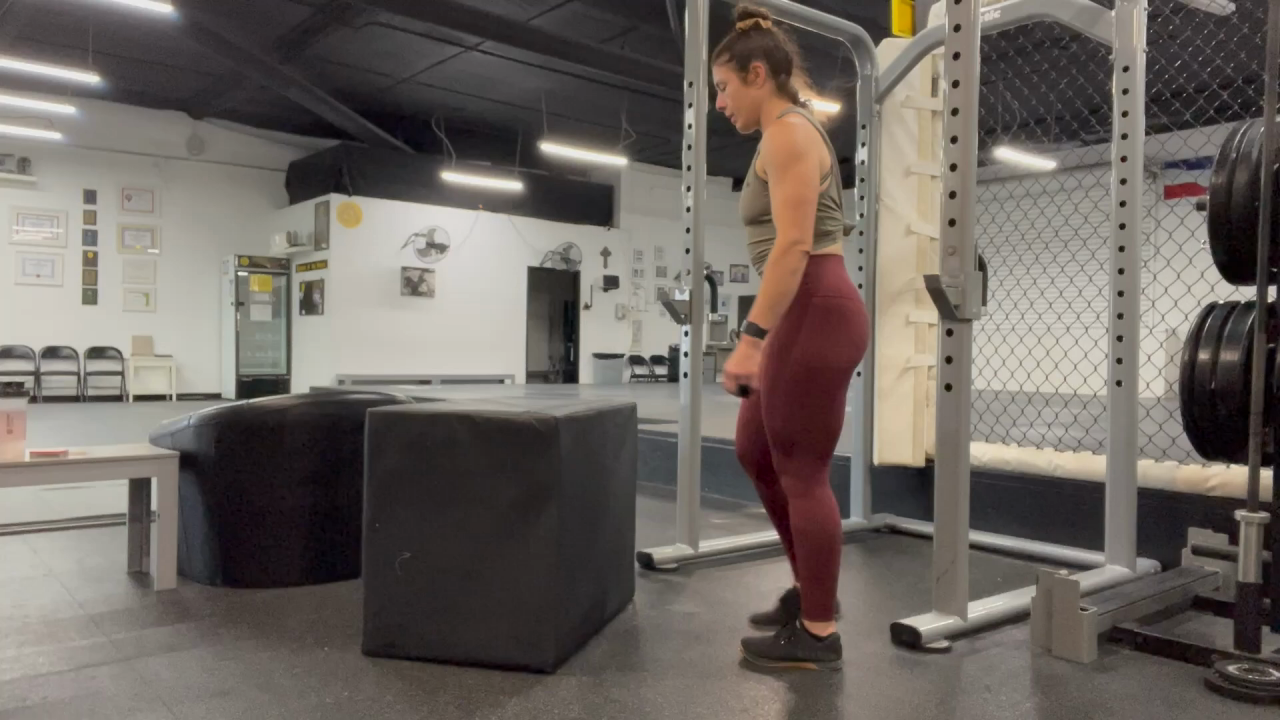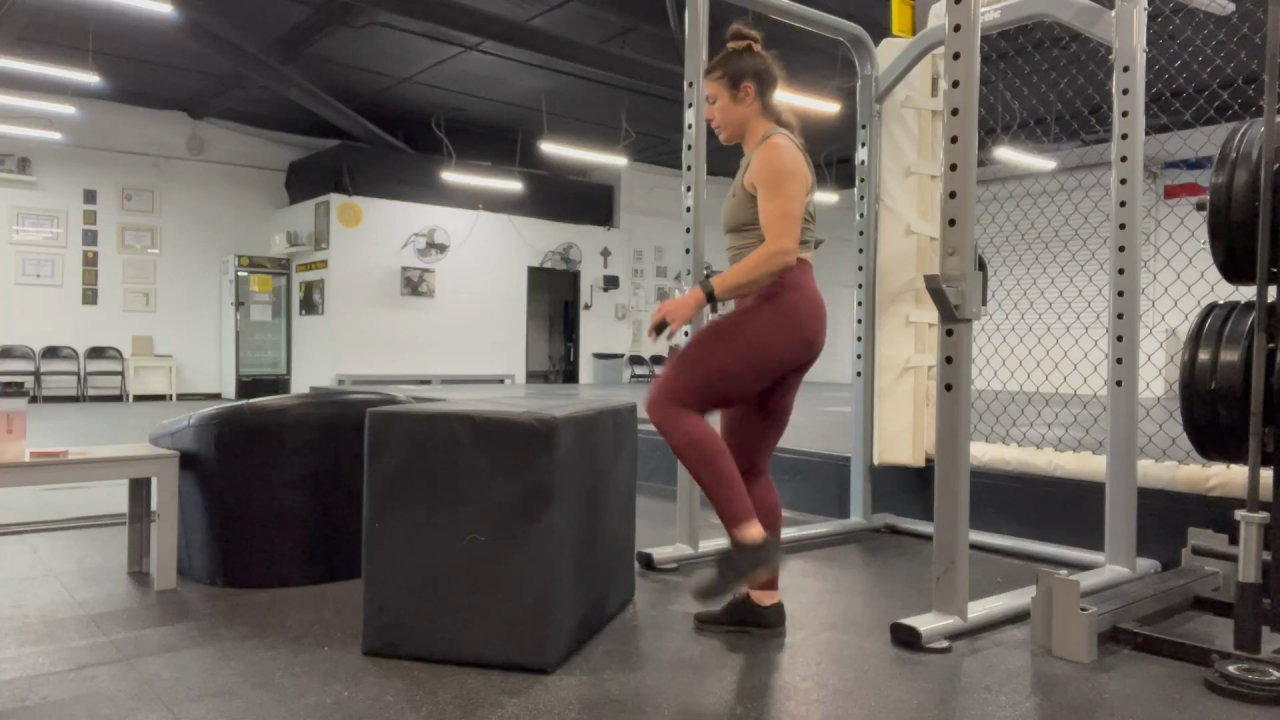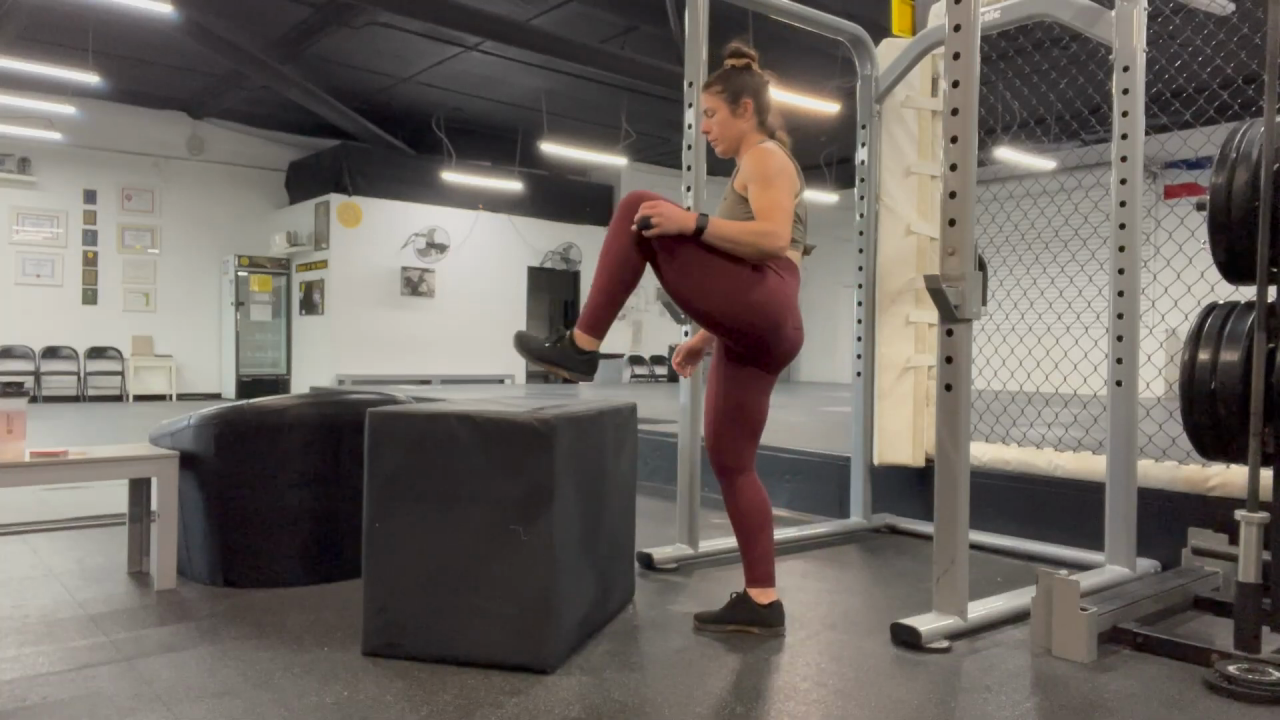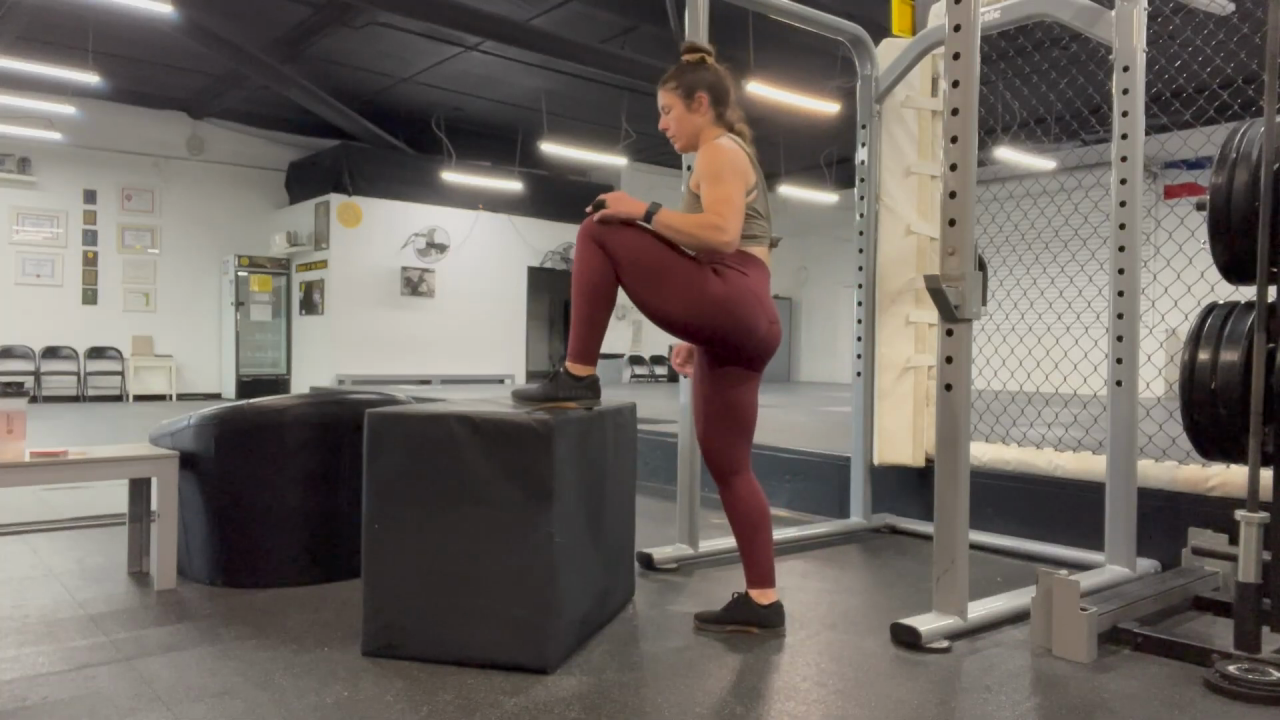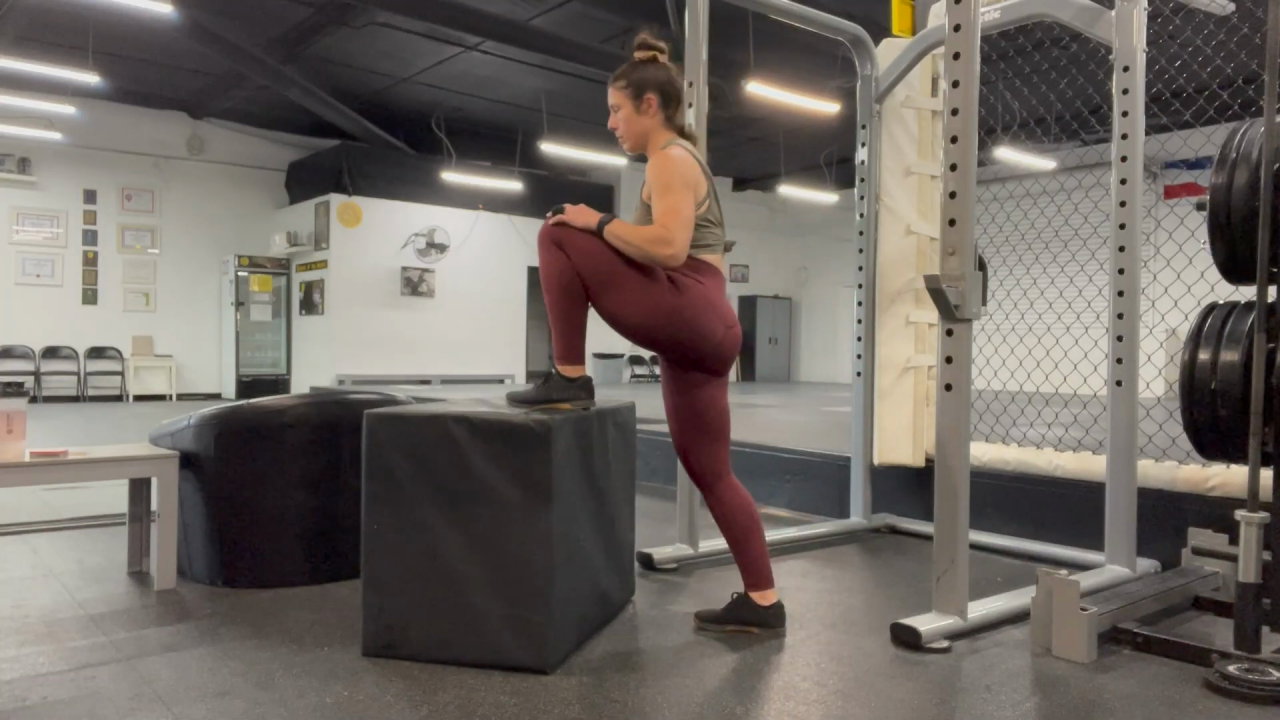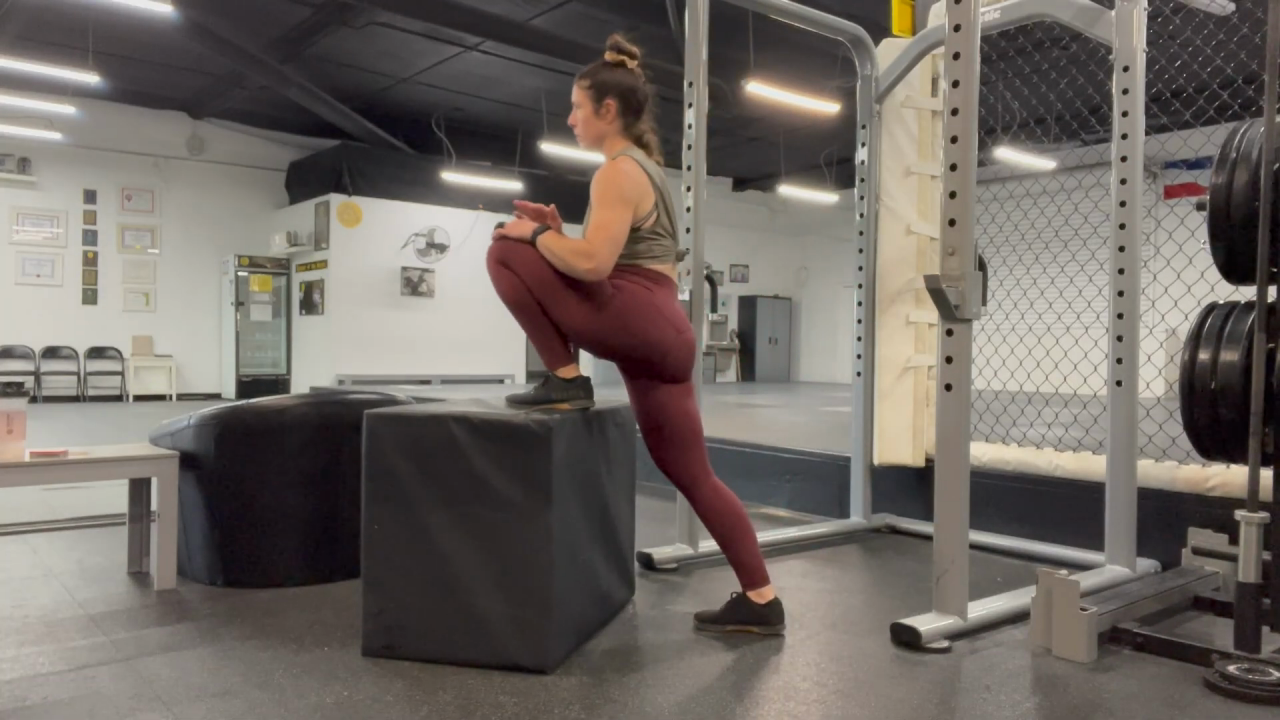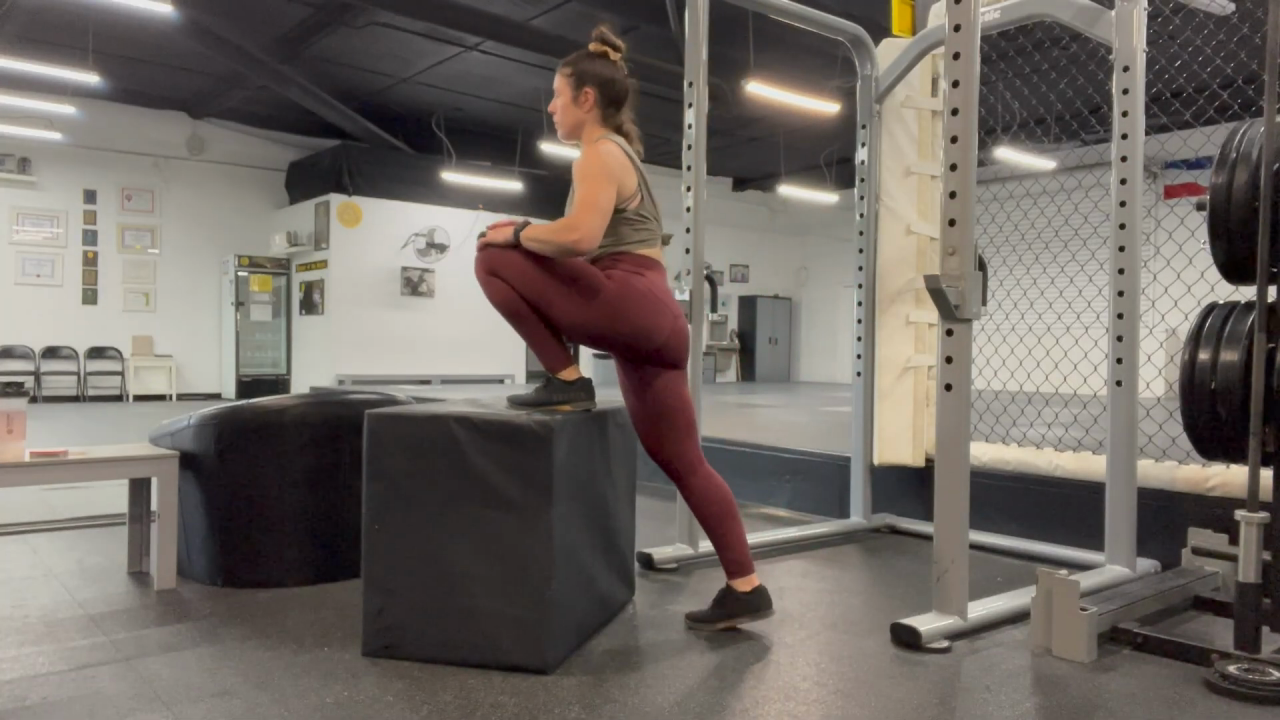
dt=0.5s
person 1, frame 1
left shoulder: (788, 135)
right shoulder: (793, 135)
left elbow: (794, 246)
left wrist: (752, 336)
left hip: (816, 318)
right hip: (806, 318)
left knee: (800, 476)
right knee: (756, 455)
left ankle: (818, 633)
right ankle: (806, 590)
person 1, frame 2
left shoulder: (774, 152)
right shoulder: (766, 156)
left elbow: (780, 252)
left wrist: (701, 296)
right wrist: (719, 300)
left hip: (780, 313)
right hip: (779, 317)
left knee: (669, 403)
right knee: (745, 462)
left ankle: (749, 541)
right ankle: (761, 599)
person 1, frame 3
left shoulder: (766, 156)
right shoulder: (757, 167)
left elbow: (774, 240)
left wrist: (691, 223)
right wrist: (706, 334)
left hip: (762, 310)
right hip: (759, 332)
left knee: (636, 212)
right knee: (731, 464)
left ankle: (580, 348)
right ankle: (761, 602)
person 1, frame 4
left shoulder: (719, 151)
right shoulder: (732, 158)
left elbow: (722, 235)
left wrist: (645, 212)
right wrist: (697, 337)
left hip: (727, 307)
right hip: (746, 326)
left knee: (600, 232)
right knee: (728, 466)
left ankle: (578, 376)
right ankle: (762, 602)
person 1, frame 5
left shoulder: (670, 160)
right shoulder: (681, 159)
left elbow: (668, 249)
left wrist: (599, 224)
right wrist: (603, 237)
left hip: (685, 318)
right hip: (707, 330)
left knee: (558, 235)
right knee: (711, 472)
left ankle: (569, 379)
right ankle: (762, 602)
person 1, frame 6
left shoulder: (617, 171)
right shoulder: (639, 167)
left elbow: (594, 264)
left wrist: (535, 235)
right wrist: (556, 229)
left hip: (636, 323)
right hip: (664, 335)
left knee: (506, 251)
right knee: (693, 475)
left ankle: (565, 380)
right ankle: (760, 599)
person 1, frame 7
left shoulder: (598, 154)
right shoulder: (618, 154)
left elbow: (581, 238)
left wrist: (519, 233)
right wrist: (533, 235)
left hip: (632, 312)
right hip: (654, 324)
left knee: (494, 258)
right knee: (683, 464)
left ankle: (566, 381)
right ankle: (745, 588)
